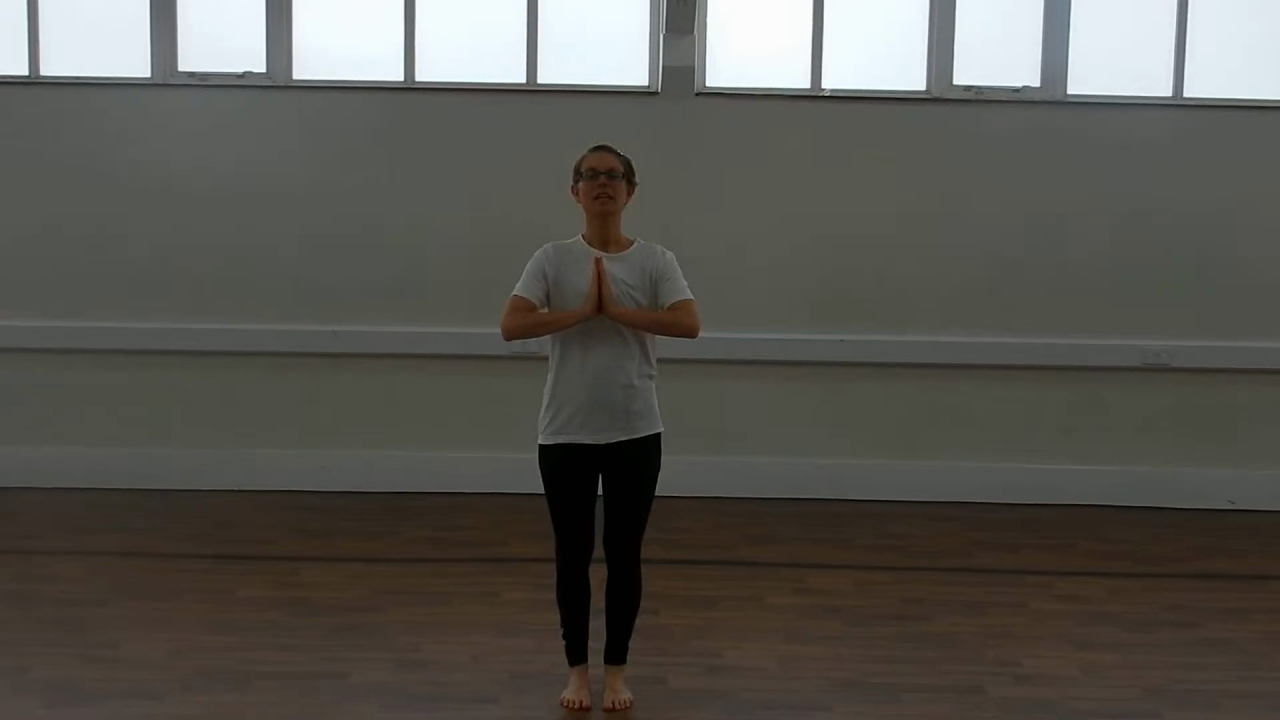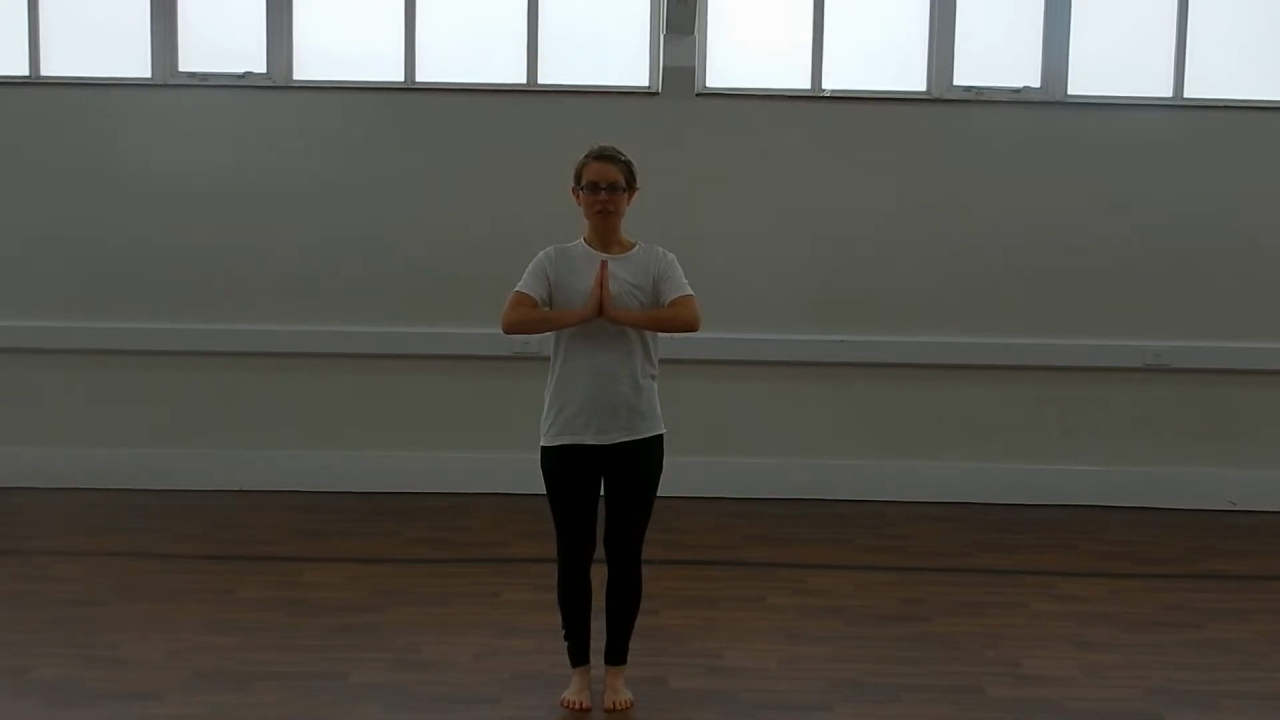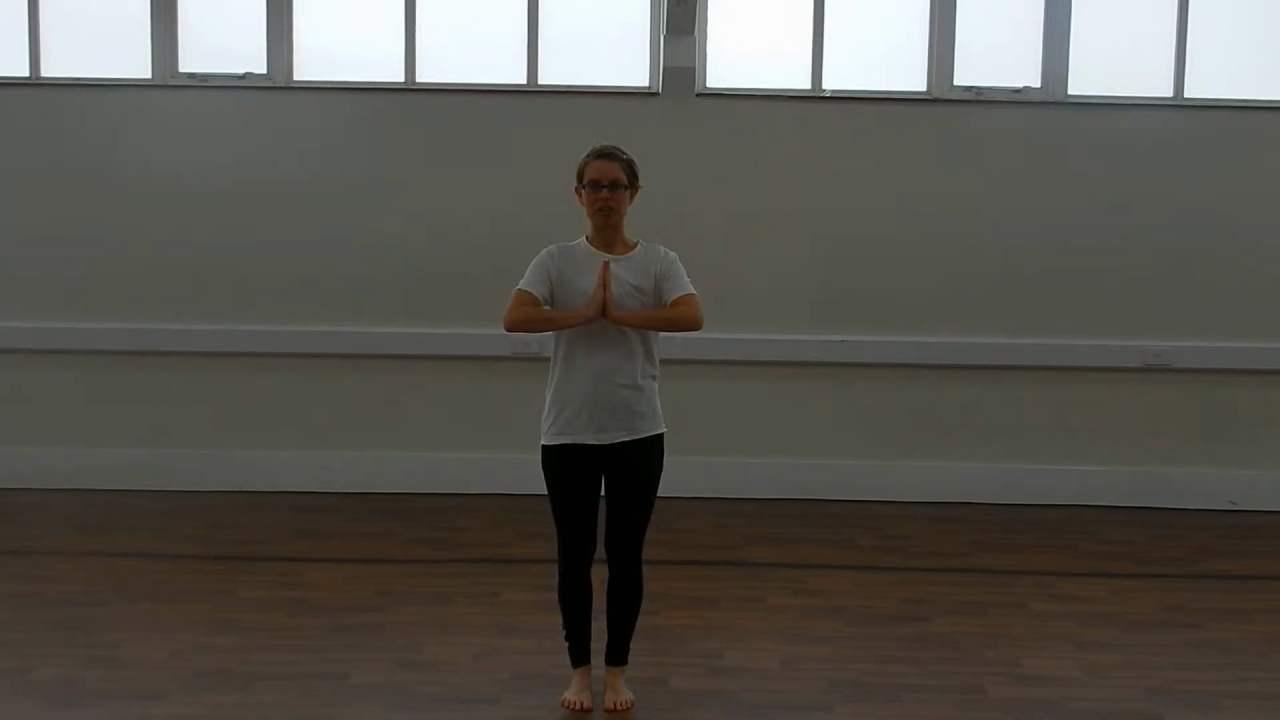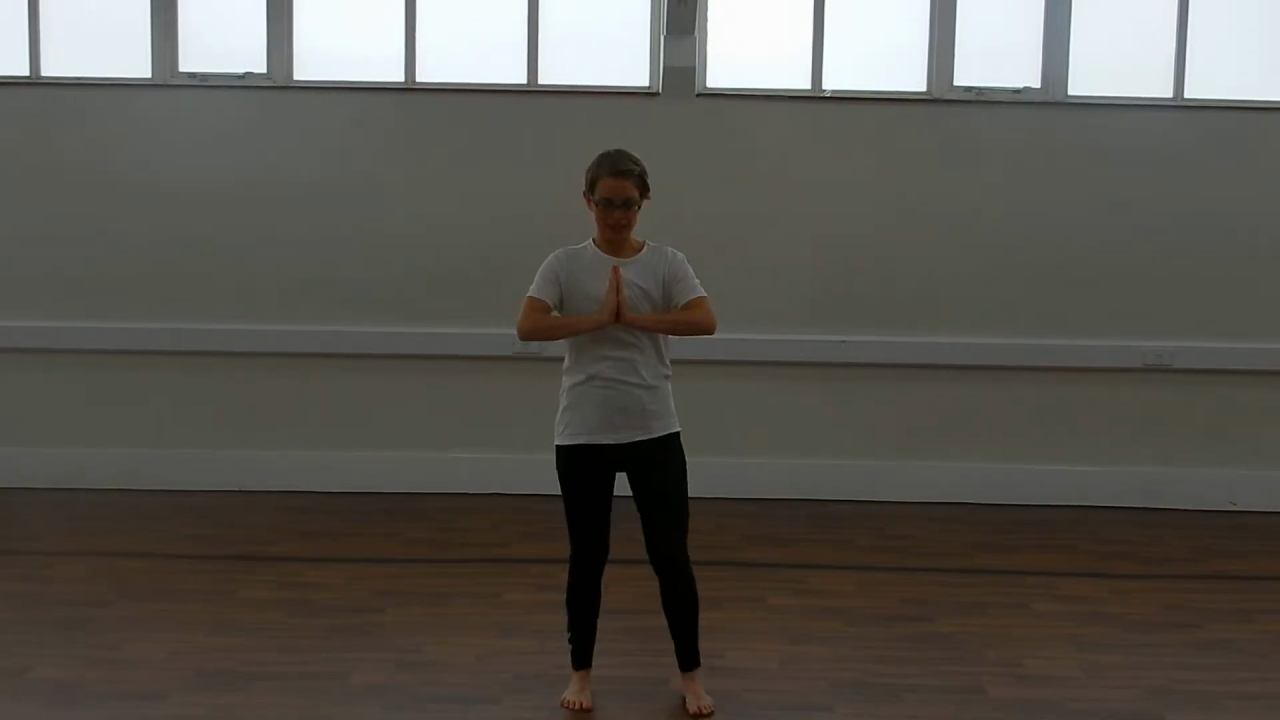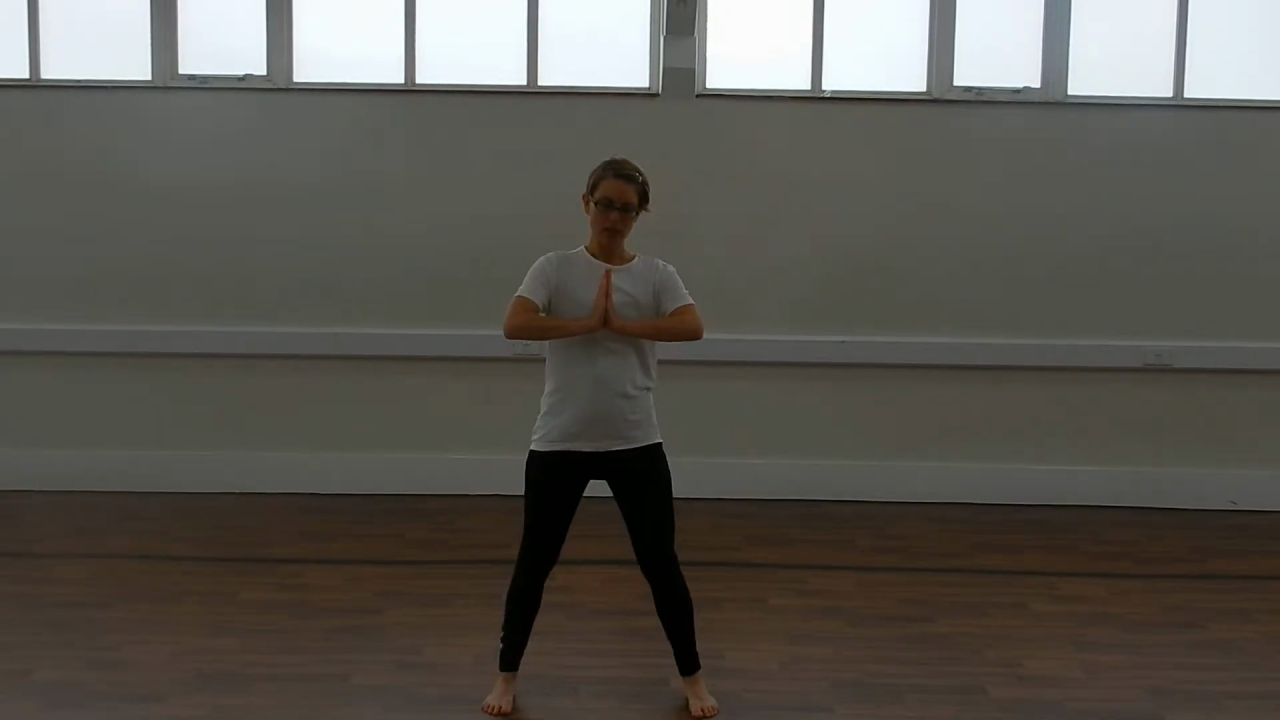
dt=1s
person 1, frame 1
left shoulder: (655, 260)
right shoulder: (552, 259)
left elbow: (688, 324)
right elbow: (512, 325)
left wrist: (617, 311)
right wrist: (582, 311)
left hip: (634, 433)
right hip: (567, 433)
left knee: (623, 553)
right knee: (573, 554)
left ankle: (615, 669)
right ankle: (578, 669)
person 1, frame 2
left shoulder: (656, 261)
right shoulder: (555, 261)
left elbow: (689, 318)
right elbow: (512, 320)
left wrist: (618, 313)
right wrist: (583, 312)
left hip: (636, 434)
right hip: (569, 434)
left knee: (624, 555)
right knee: (574, 555)
left ankle: (616, 670)
right ankle: (579, 670)
person 1, frame 3
left shoulder: (658, 261)
right shoulder: (556, 260)
left elbow: (692, 317)
right elbow: (514, 318)
left wrist: (620, 313)
right wrist: (585, 312)
left hip: (636, 433)
right hip: (569, 433)
left knee: (625, 556)
right knee: (575, 555)
left ankle: (616, 670)
right ankle: (580, 670)
person 1, frame 4
left shoulder: (666, 261)
right shoulder: (564, 264)
left elbow: (705, 320)
right elbow: (528, 327)
left wrist: (634, 317)
right wrist: (598, 318)
left hip: (653, 431)
right hip: (584, 434)
left knee: (671, 557)
right knee: (587, 558)
left ankle: (690, 674)
right ankle: (581, 670)
person 1, frame 5
left shoulder: (656, 274)
right shoulder: (555, 267)
left elbow: (693, 327)
right elbow: (514, 325)
left wrist: (621, 323)
right wrist: (587, 321)
left hip: (634, 442)
right hip: (560, 441)
left knee: (661, 563)
right knee: (534, 561)
right ankle: (507, 675)
